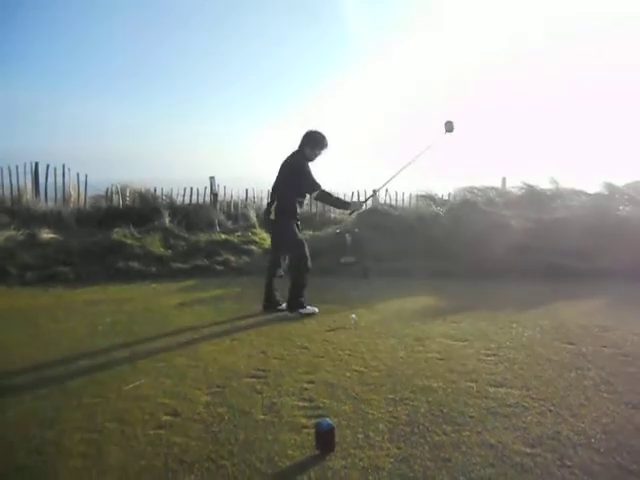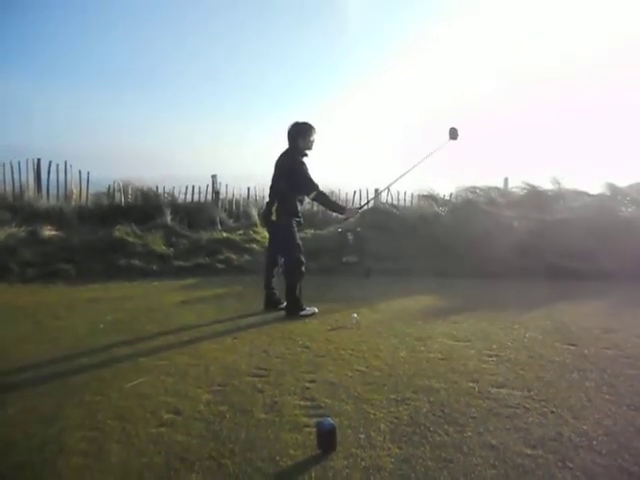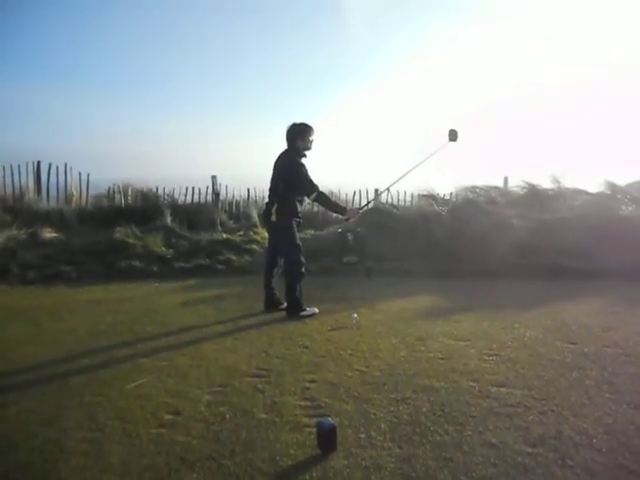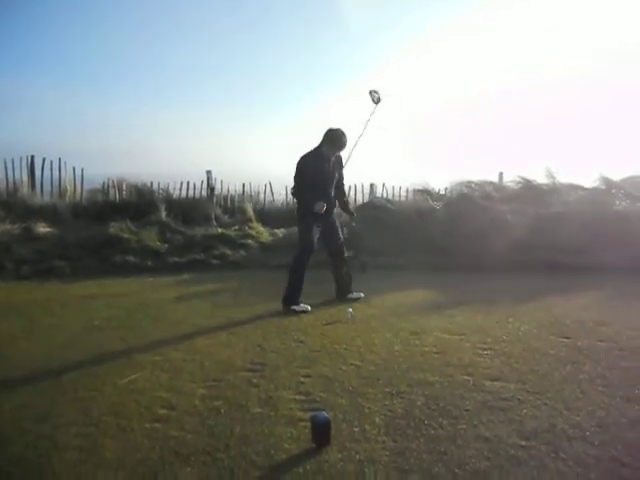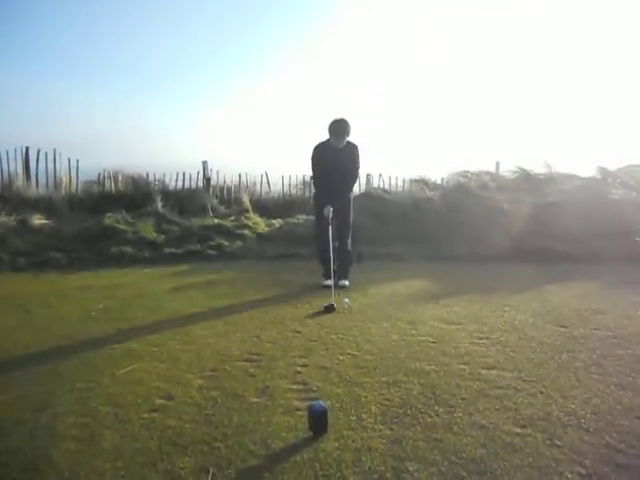
dt=1s
person 1, frame 1
left shoulder: (295, 162)
right shoulder: (298, 165)
right elbow: (318, 193)
left wrist: (295, 218)
right wrist: (347, 205)
left hip: (279, 215)
right hip: (281, 216)
left knee: (277, 258)
right knee: (300, 256)
left ankle: (271, 301)
right ankle: (296, 302)
person 1, frame 2
left shoulder: (288, 158)
right shoulder: (294, 162)
right elbow: (315, 193)
right wrist: (343, 210)
left hip: (276, 215)
right hip: (282, 217)
left knee: (274, 258)
right knee: (295, 260)
left ankle: (272, 300)
right ankle: (294, 306)
person 1, frame 3
left shoulder: (286, 158)
right shoulder: (293, 163)
right elbow: (315, 194)
right wrist: (343, 211)
left hip: (276, 215)
right hip: (283, 218)
left knee: (274, 259)
right knee: (295, 261)
left ankle: (272, 301)
right ankle: (295, 307)
person 1, frame 4
left shoulder: (336, 160)
right shoulder: (307, 161)
left elbow: (339, 185)
right elbow: (297, 191)
left wrist: (345, 206)
right wrist: (313, 203)
left hip: (327, 213)
right hip: (309, 214)
left knee: (338, 250)
right knee: (304, 253)
left ankle: (344, 290)
right ankle: (291, 299)
person 1, frame 5
left shoulder: (352, 149)
right shoulder: (319, 150)
left elbow: (353, 176)
right elbow: (317, 179)
left wrist: (337, 200)
right wrist: (326, 203)
left hip: (344, 198)
right hip: (323, 198)
left knee: (344, 236)
right knee: (322, 236)
left ankle: (343, 275)
right ankle: (327, 274)
